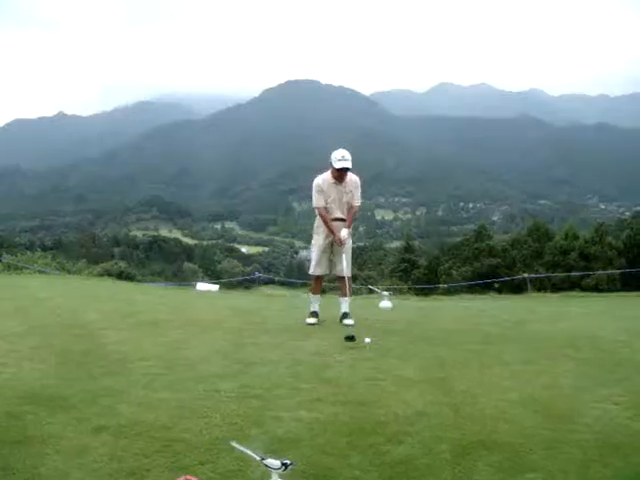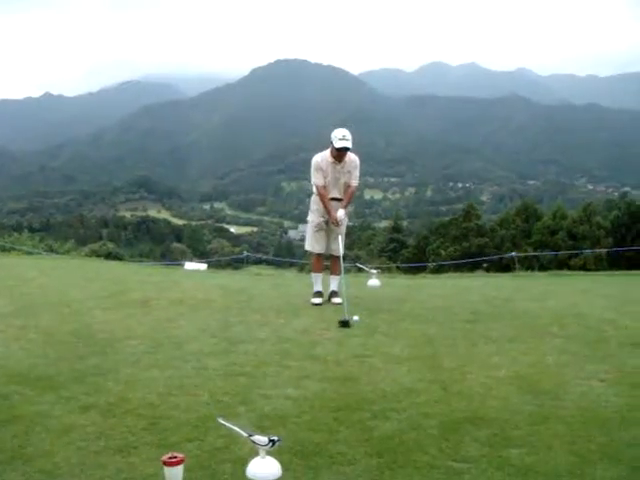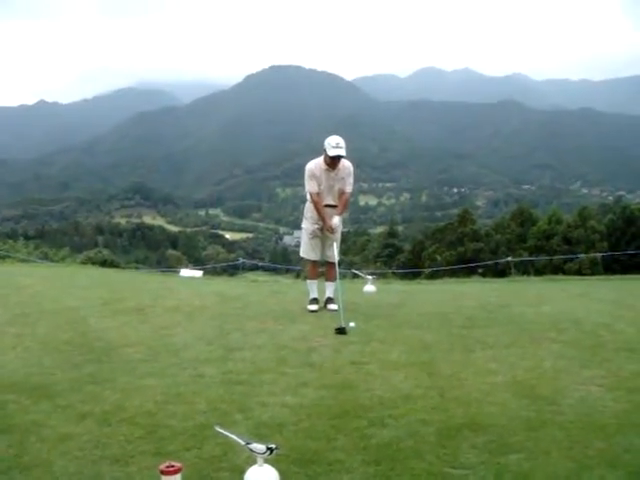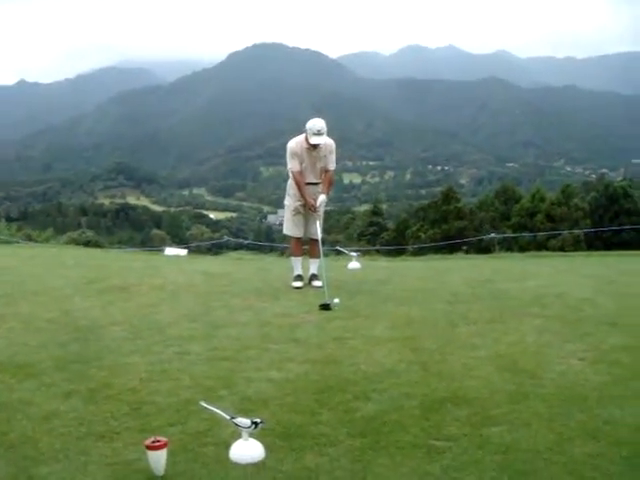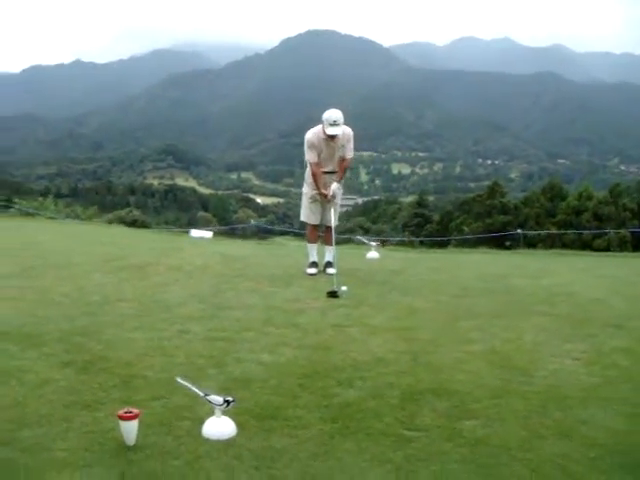
dt=0.7s
person 1, frame 1
left shoulder: (355, 181)
right shoulder: (319, 182)
left elbow: (355, 207)
right elbow: (321, 211)
left wrist: (346, 228)
right wrist: (334, 233)
left hip: (345, 227)
right hip: (324, 227)
left knee: (344, 273)
right knee: (317, 272)
left ankle: (345, 311)
right ankle: (314, 310)
person 1, frame 2
left shoulder: (354, 161)
right shoulder: (318, 160)
left elbow: (352, 187)
right elbow: (320, 189)
left wrist: (342, 209)
right wrist: (330, 213)
left hip: (340, 207)
right hip: (320, 205)
left knee: (336, 252)
right knee: (317, 250)
left ankle: (334, 290)
right ankle: (317, 290)
person 1, frame 3
left shoulder: (347, 167)
right shoulder: (312, 167)
left elbow: (345, 194)
right elbow: (315, 197)
left wrist: (337, 216)
right wrist: (325, 220)
left hip: (335, 213)
right hip: (314, 212)
left knee: (332, 259)
right knee: (311, 257)
left ankle: (329, 296)
right ankle: (313, 297)
person 1, frame 4
left shoulder: (330, 144)
right shoulder: (293, 145)
left elbow: (329, 172)
right elbow: (297, 175)
left wrist: (324, 194)
right wrist: (306, 199)
left hip: (318, 190)
right hip: (297, 190)
left knee: (315, 235)
right knee: (295, 234)
left ankle: (314, 273)
right ankle: (297, 273)
person 1, frame 5
left shoulder: (347, 133)
right shoulder: (311, 136)
left elbow: (346, 160)
right elbow: (314, 165)
left wrist: (335, 183)
right wrist: (321, 189)
left hip: (335, 179)
right hip: (314, 179)
left knee: (331, 223)
right knee: (312, 222)
left ankle: (329, 260)
right ankle: (312, 260)
